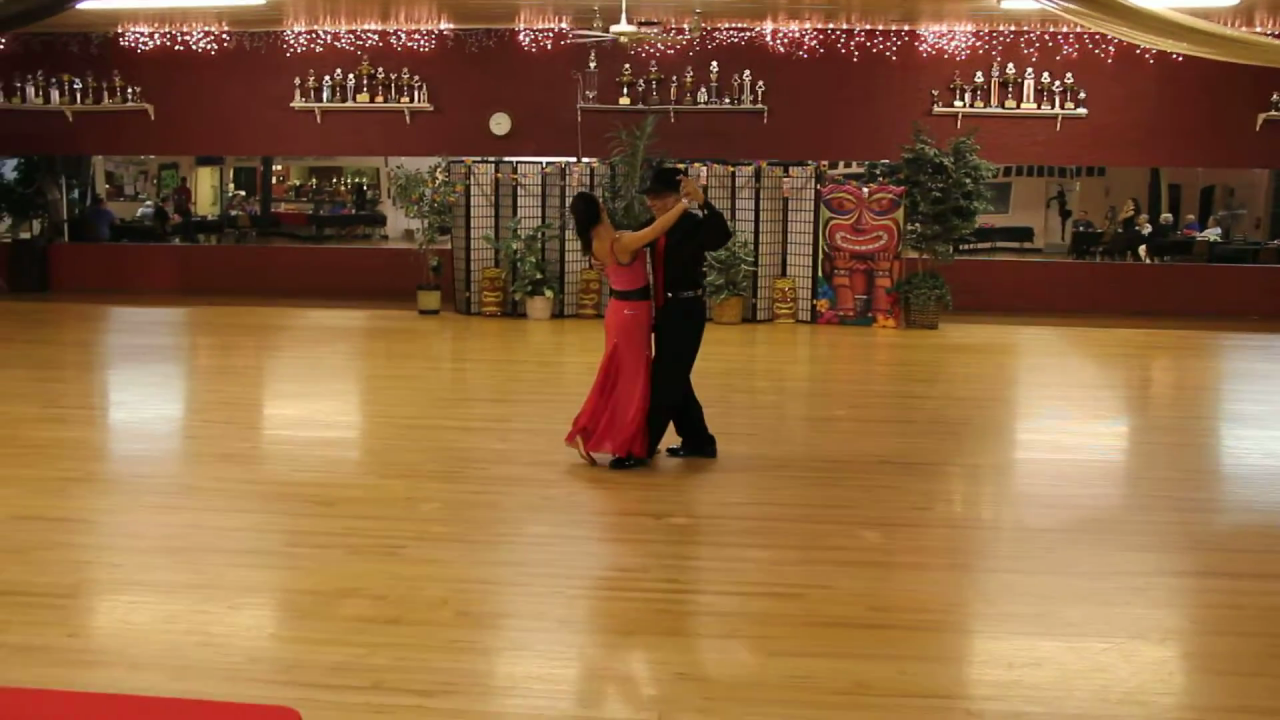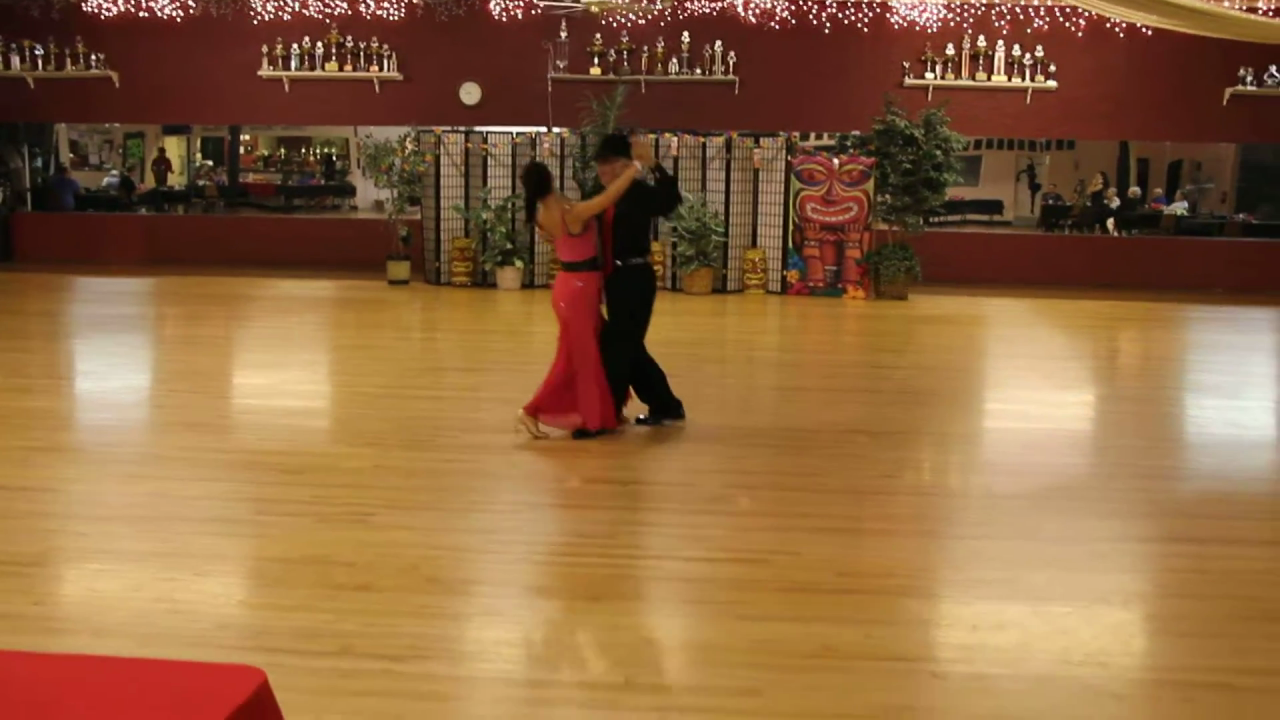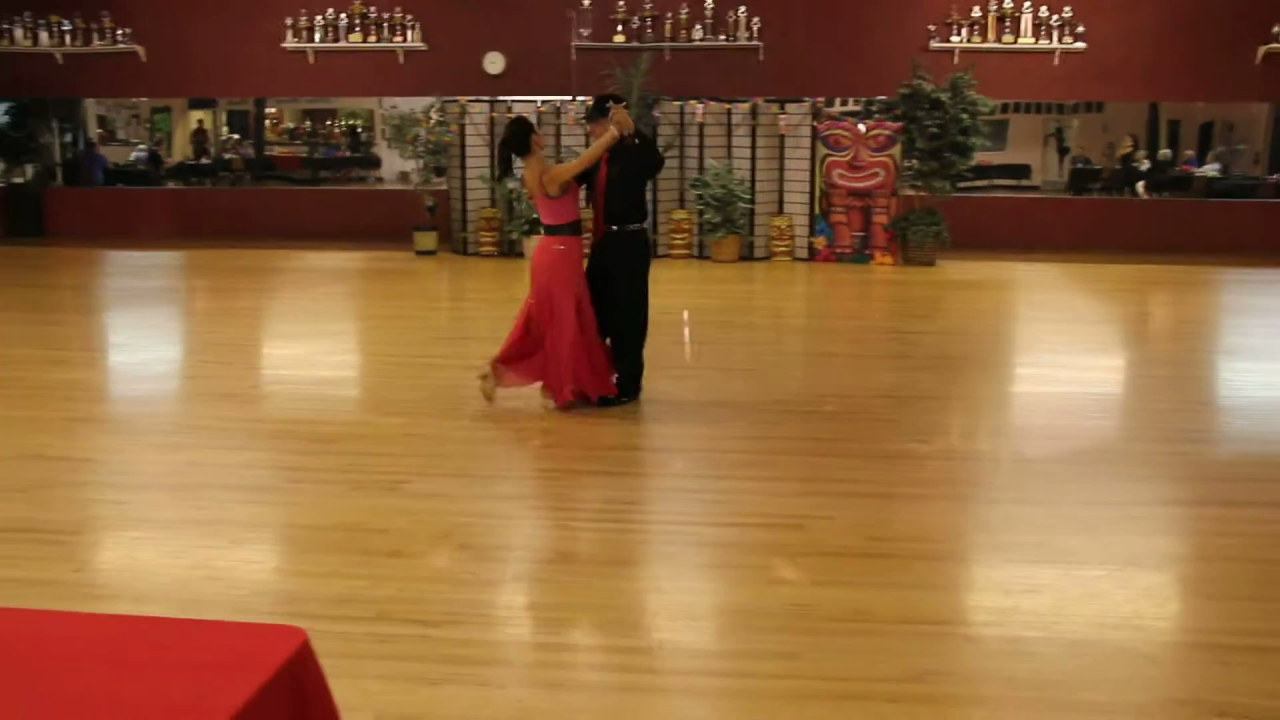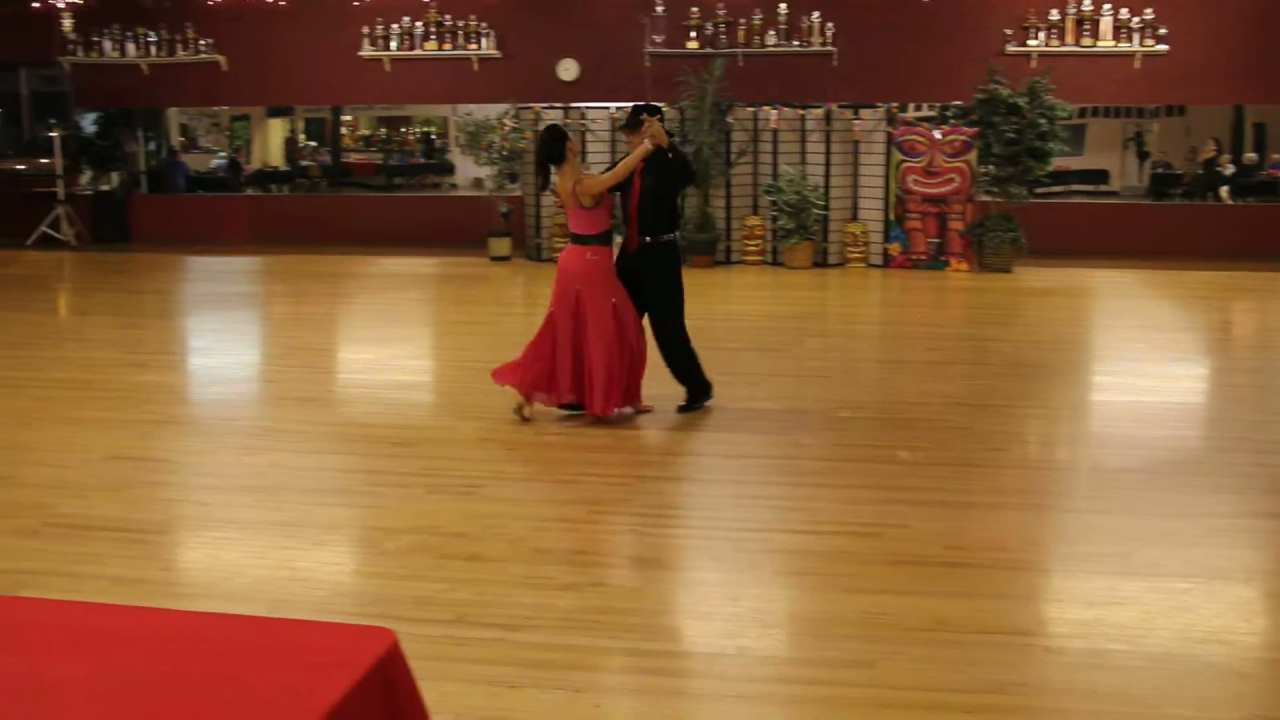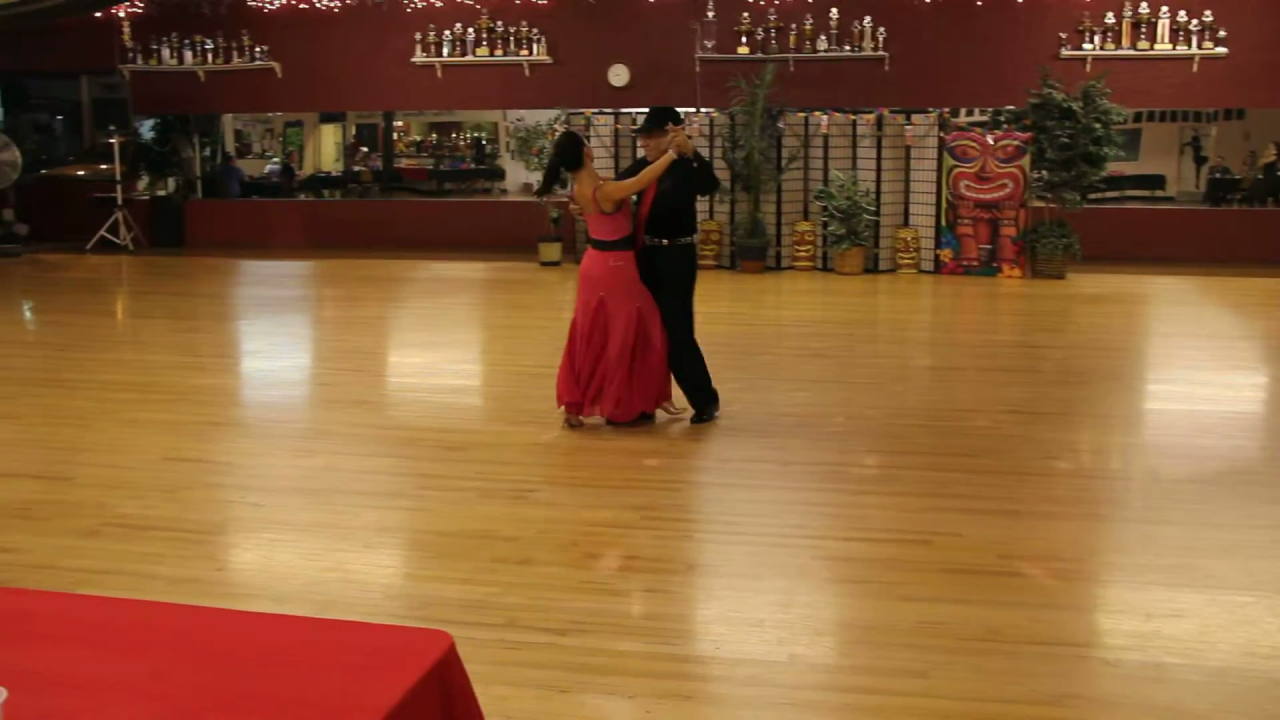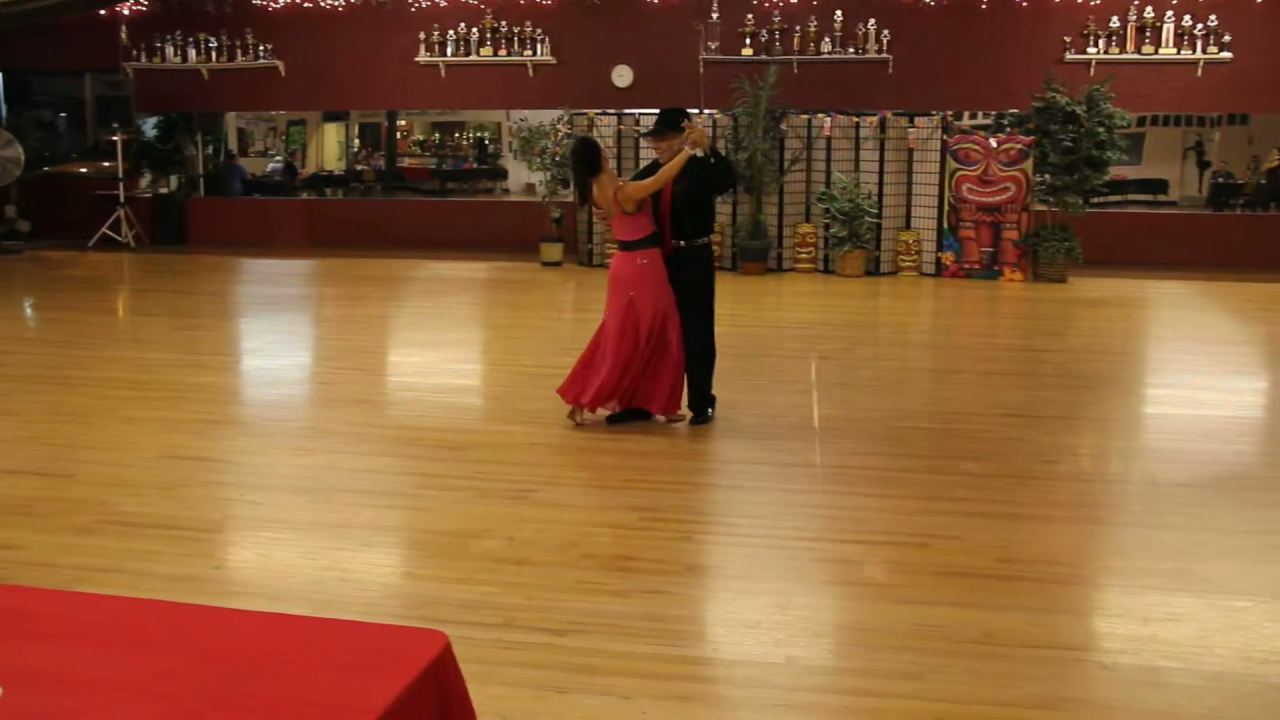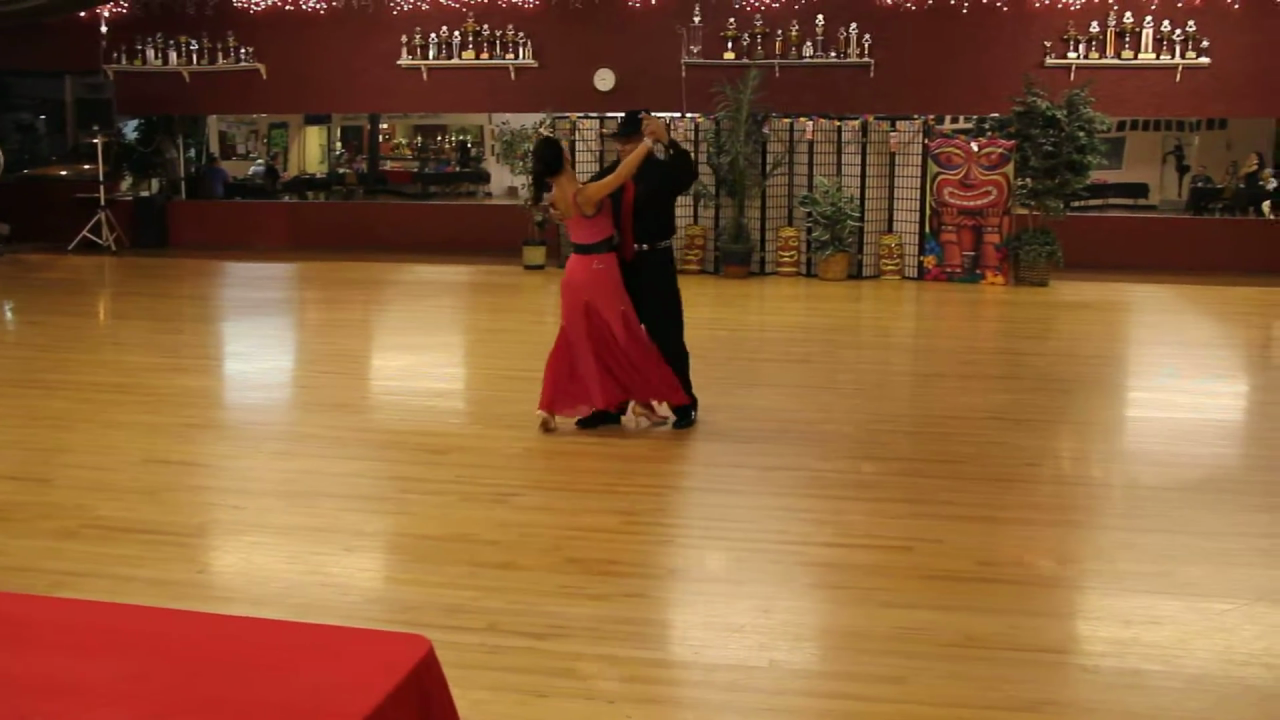
dt=0.4s
person 1, frame 1
left shoulder: (692, 226)
left elbow: (721, 236)
left wrist: (701, 202)
left hip: (685, 310)
right hip: (666, 310)
left knee: (664, 380)
right knee: (671, 379)
right ankle: (698, 441)
person 1, frame 2
left shoulder: (640, 193)
left elbow: (671, 200)
left wrist: (653, 166)
left hip: (635, 277)
right hip: (616, 277)
left knee: (615, 348)
right knee: (628, 347)
right ankle: (665, 405)
person 1, frame 3
left shoulder: (631, 155)
right shoulder: (596, 157)
left elbow: (655, 162)
left wrist: (631, 130)
left hip: (629, 243)
right hip: (603, 242)
left knee: (626, 315)
right knee: (595, 311)
left ankle: (628, 385)
person 1, frame 4
left shoulder: (667, 165)
left elbow: (687, 177)
left wrist: (665, 144)
left hip: (660, 254)
right hip: (630, 252)
left knee: (667, 327)
left ankle: (698, 388)
person 1, frame 5
left shoulder: (683, 169)
right shoulder: (640, 167)
left elbow: (709, 185)
left wrist: (689, 151)
left hip: (676, 257)
right hip: (647, 255)
left knee: (677, 330)
left ankle: (705, 398)
person 1, frame 6
left shoulder: (700, 170)
right shoulder: (653, 170)
left elbow: (728, 181)
left wrist: (707, 147)
left hip: (694, 258)
right hip: (663, 257)
left knee: (696, 331)
left ankle: (702, 402)
person 1, frame 7
left shoulder: (663, 171)
right shoulder: (615, 170)
left elbow: (689, 174)
left wrist: (666, 140)
left hip: (656, 262)
right hip: (624, 261)
left knee: (666, 335)
left ankle: (685, 405)
right ankle: (610, 406)
person 2, frame 1
left shoulder: (595, 246)
right shoulder: (623, 243)
right elbow: (660, 226)
right wrist: (686, 201)
left hip: (620, 311)
right hip: (632, 315)
left knee: (618, 380)
right knee: (630, 382)
person 2, frame 2
left shoulder: (542, 216)
right shoulder: (574, 214)
right elbow: (611, 194)
right wrist: (637, 166)
left hip: (567, 284)
right hip: (580, 288)
left knee: (583, 352)
right knee: (581, 354)
left ankle: (589, 415)
person 2, frame 3
left shoulder: (530, 175)
right shoulder: (552, 175)
left elbow: (578, 168)
right elbow: (587, 158)
right wrist: (615, 130)
left hip: (547, 250)
right hip: (562, 253)
left knee: (540, 318)
right knee: (568, 322)
left ankle: (500, 366)
right ankle: (560, 389)
person 2, frame 4
left shoulder: (562, 183)
right shoulder: (585, 185)
left elbow: (604, 184)
right elbow: (619, 173)
right wrist: (648, 145)
left hip: (572, 259)
right hip: (593, 263)
left knee: (561, 329)
right knee: (616, 328)
left ankle: (528, 393)
right ankle: (616, 397)
person 2, frame 5
left shoulder: (578, 190)
right shoulder: (605, 191)
right elbow: (642, 180)
right wrist: (673, 152)
left hip: (594, 265)
right hip: (617, 268)
left knee: (590, 337)
right knee: (645, 332)
left ankle: (574, 406)
right ankle: (651, 400)
person 2, frame 6
left shoulder: (597, 194)
right shoulder: (625, 193)
right elbow: (662, 178)
right wrist: (689, 149)
left hip: (622, 265)
right hip: (644, 267)
left knee: (616, 336)
right knee: (658, 336)
left ankle: (581, 400)
right ankle: (659, 404)
person 2, frame 7
left shoulder: (556, 195)
right shoulder: (586, 194)
right elbow: (621, 174)
right wrist: (647, 143)
left hip: (576, 270)
right hip: (599, 271)
left knee: (573, 340)
right knee: (622, 337)
left ankle: (550, 410)
right ankle: (642, 402)
